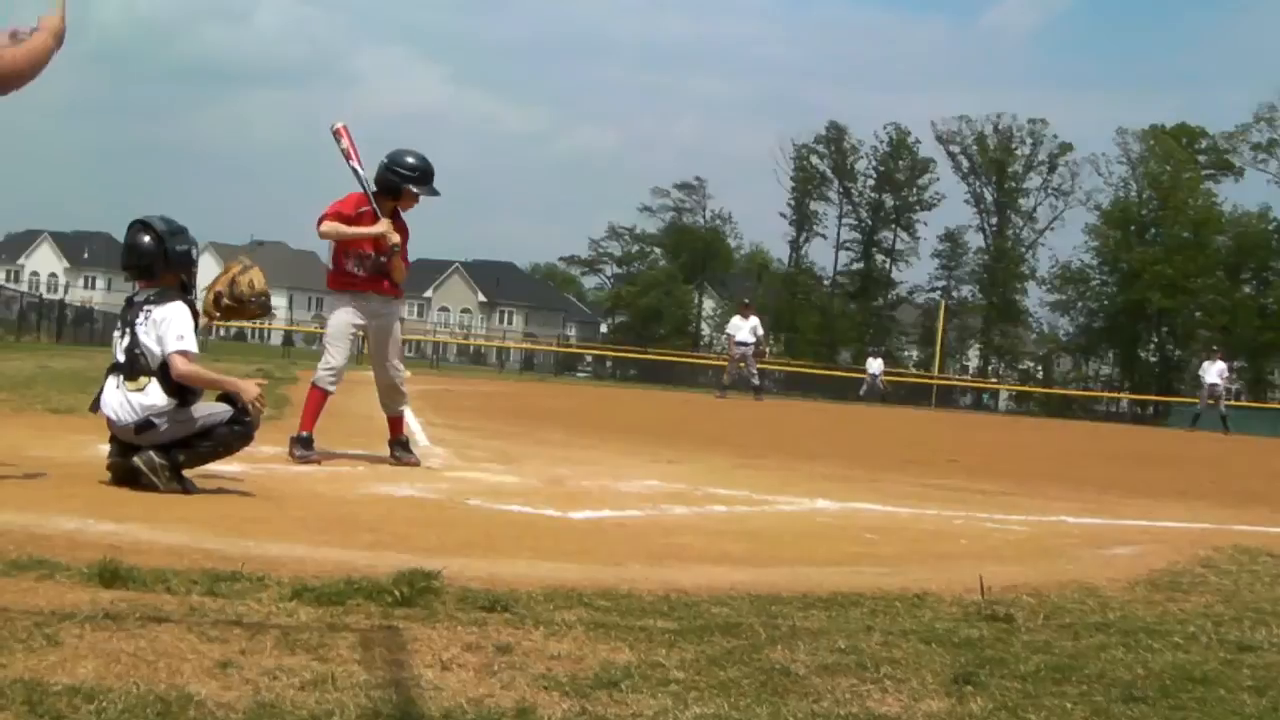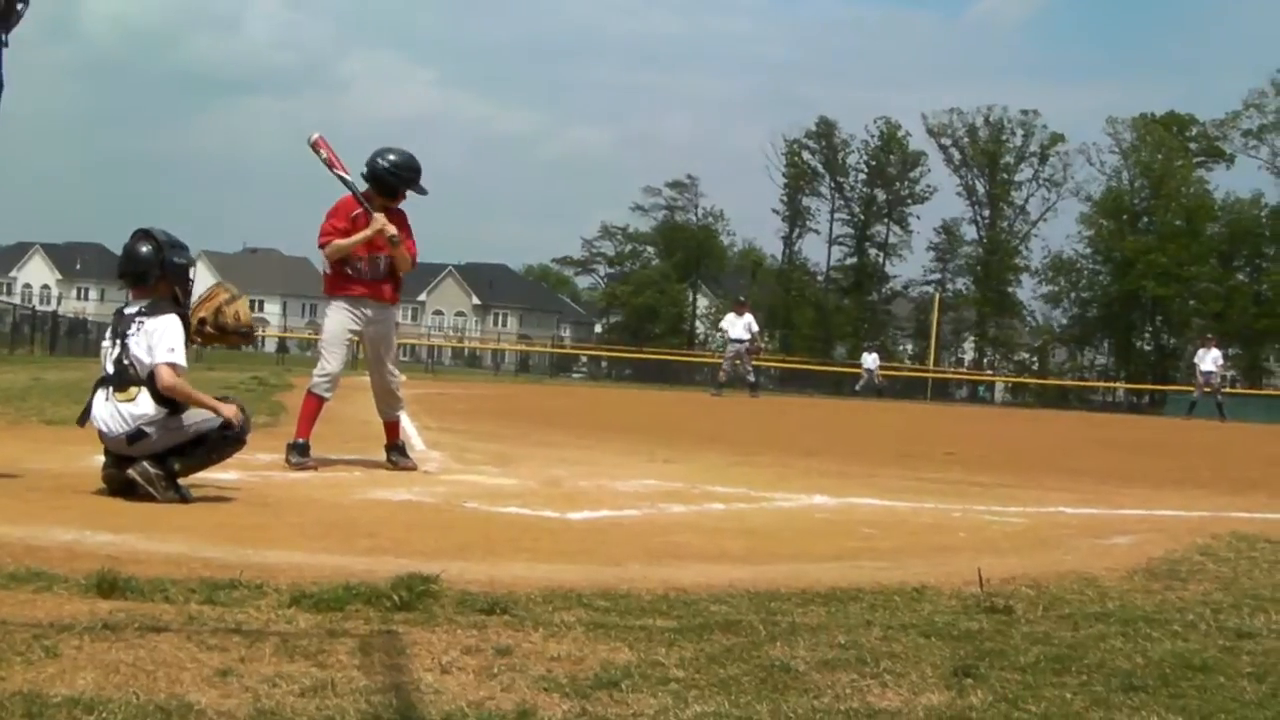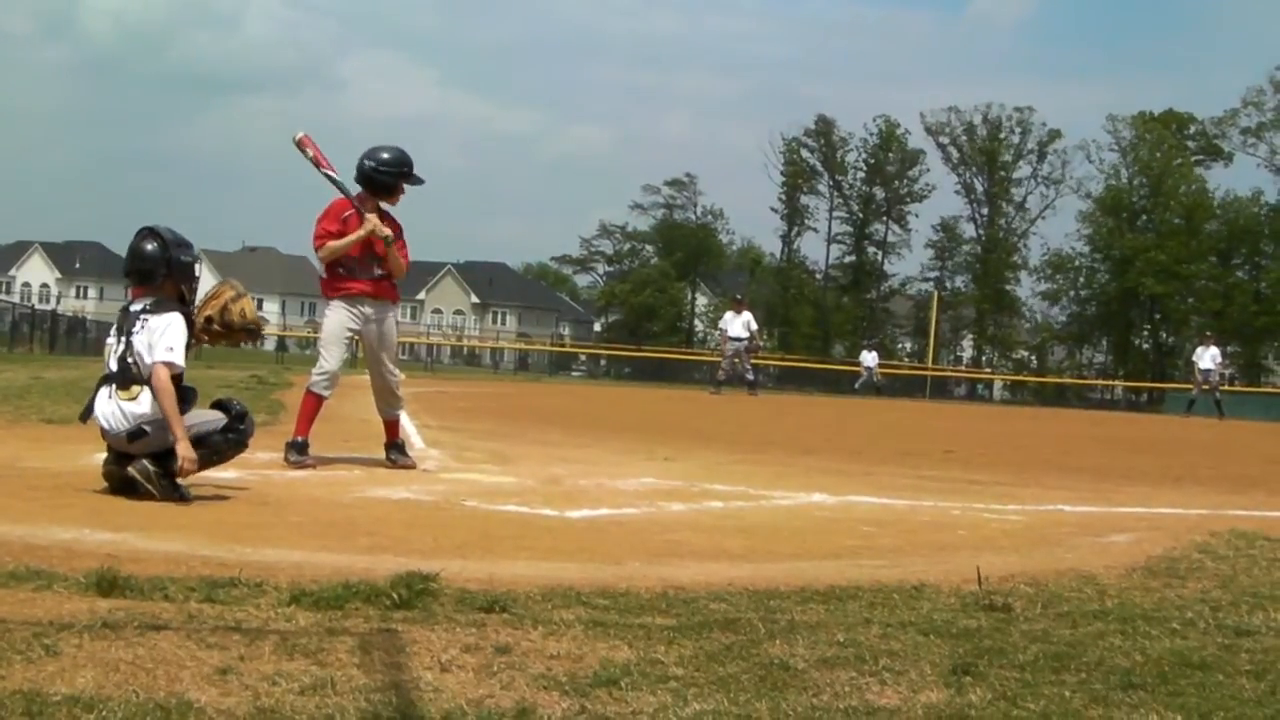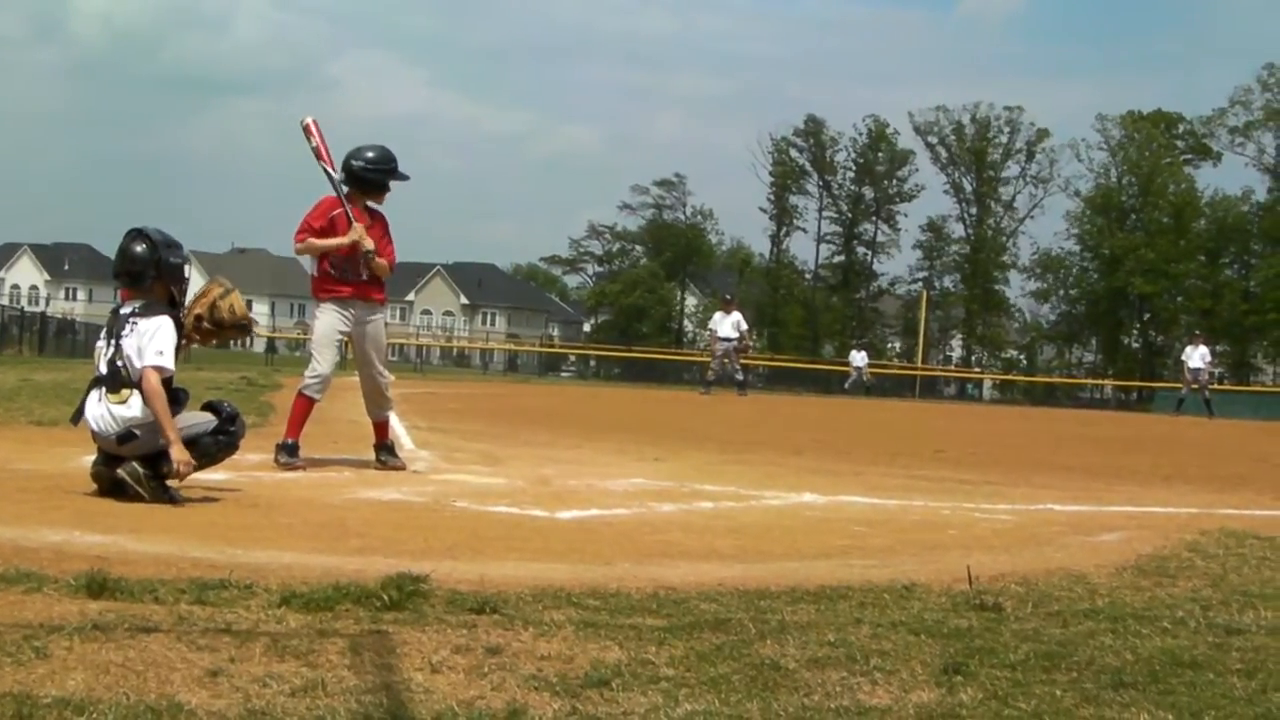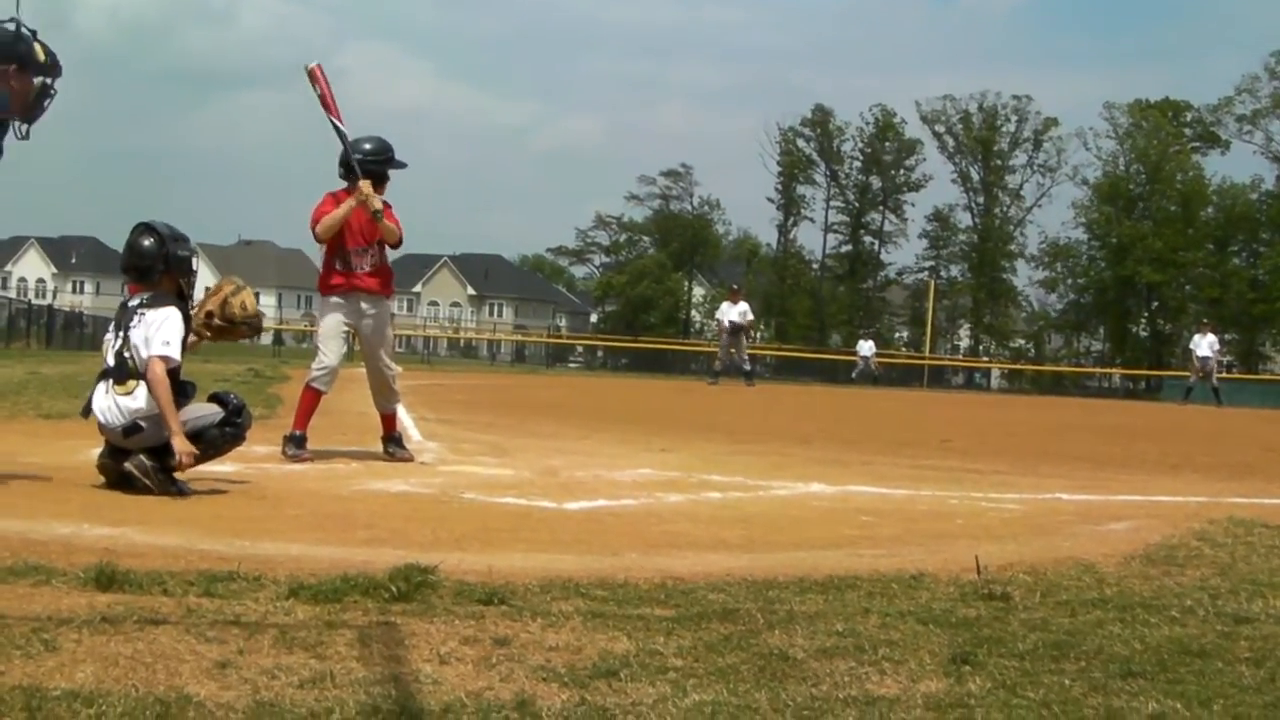
dt=0.7s
person 1, frame 1
left shoulder: (399, 226)
right shoulder: (357, 203)
right elbow: (324, 228)
left wrist: (395, 250)
right wrist: (371, 231)
left hip: (385, 304)
right hip: (349, 299)
left knee: (392, 374)
right knee: (332, 365)
left ankle: (398, 443)
right ankle: (302, 438)
person 1, frame 2
left shoulder: (397, 218)
right shoulder: (348, 206)
left elbow: (406, 267)
right elbow: (328, 250)
left wrist: (393, 240)
right wrist: (369, 231)
left hip: (383, 308)
right hip: (345, 303)
left knee: (387, 378)
right knee: (328, 370)
left ankle: (395, 447)
right ankle: (299, 445)
person 1, frame 3
left shoulder: (390, 223)
right shoulder: (341, 208)
left elbow: (400, 272)
right elbow: (323, 253)
left wrist: (388, 243)
right wrist: (361, 233)
left hip: (382, 307)
right hip: (343, 303)
left knee: (388, 378)
right knee: (327, 369)
left ankle: (394, 446)
right ankle: (298, 444)
person 1, frame 4
left shoulder: (378, 221)
right shoulder: (330, 206)
left elbow: (385, 272)
right elbow: (301, 245)
left wrist: (370, 252)
right wrist: (345, 239)
left hip: (371, 309)
right hip: (334, 305)
left knee: (377, 379)
right knee: (320, 372)
left ankle: (384, 447)
right ankle: (288, 445)
person 1, frame 5
left shoulder: (383, 207)
right shoulder: (334, 200)
left elbow: (395, 239)
right elbow: (320, 232)
left wrist: (376, 212)
right wrist: (354, 201)
left hip: (376, 301)
right hip: (339, 298)
left knee: (384, 371)
right knee: (327, 364)
left ankle: (391, 439)
right ankle: (295, 437)
person 2, frame 1
left shoulder: (133, 305)
right shoulder: (173, 307)
right elbow: (181, 369)
right wrist: (238, 386)
left hip: (117, 417)
right hip: (147, 420)
right knee: (245, 418)
left ankle: (126, 452)
right ankle: (162, 461)
person 2, frame 2
left shoulder: (121, 317)
right shoulder: (166, 319)
right elbow: (167, 380)
left wrist: (187, 336)
right wrist: (217, 406)
left hip: (109, 429)
right hip: (139, 430)
right knee: (235, 423)
left ankle: (122, 465)
right ankle: (157, 471)
person 2, frame 3
left shoulder: (127, 314)
right shoulder: (169, 317)
right elbow: (161, 379)
right wrist: (182, 440)
left hip: (112, 426)
right hip: (140, 427)
right knee: (238, 424)
left ankle: (122, 461)
right ankle: (155, 469)
person 2, frame 4
left shoulder: (118, 316)
right shoulder: (159, 320)
right elbow: (150, 382)
left wrist: (184, 337)
right wrist: (175, 444)
left hip: (101, 427)
right hip: (129, 431)
left knee: (176, 399)
right knee: (230, 426)
left ankle: (110, 464)
right ankle: (145, 472)
person 2, frame 5
left shoulder: (128, 308)
right shoulder: (167, 312)
right elbow: (156, 372)
right wrist: (177, 435)
left hip: (109, 420)
right hip: (137, 423)
right knee: (236, 417)
left ankle: (118, 457)
right ankle: (151, 465)
